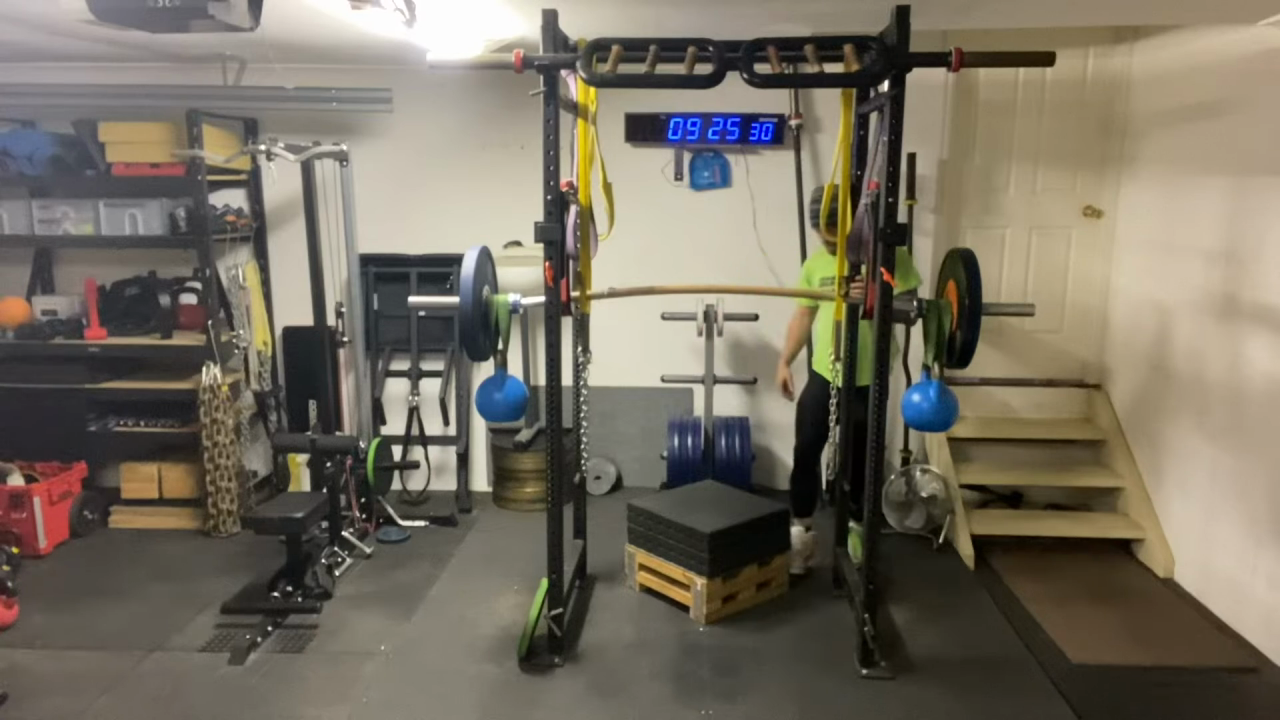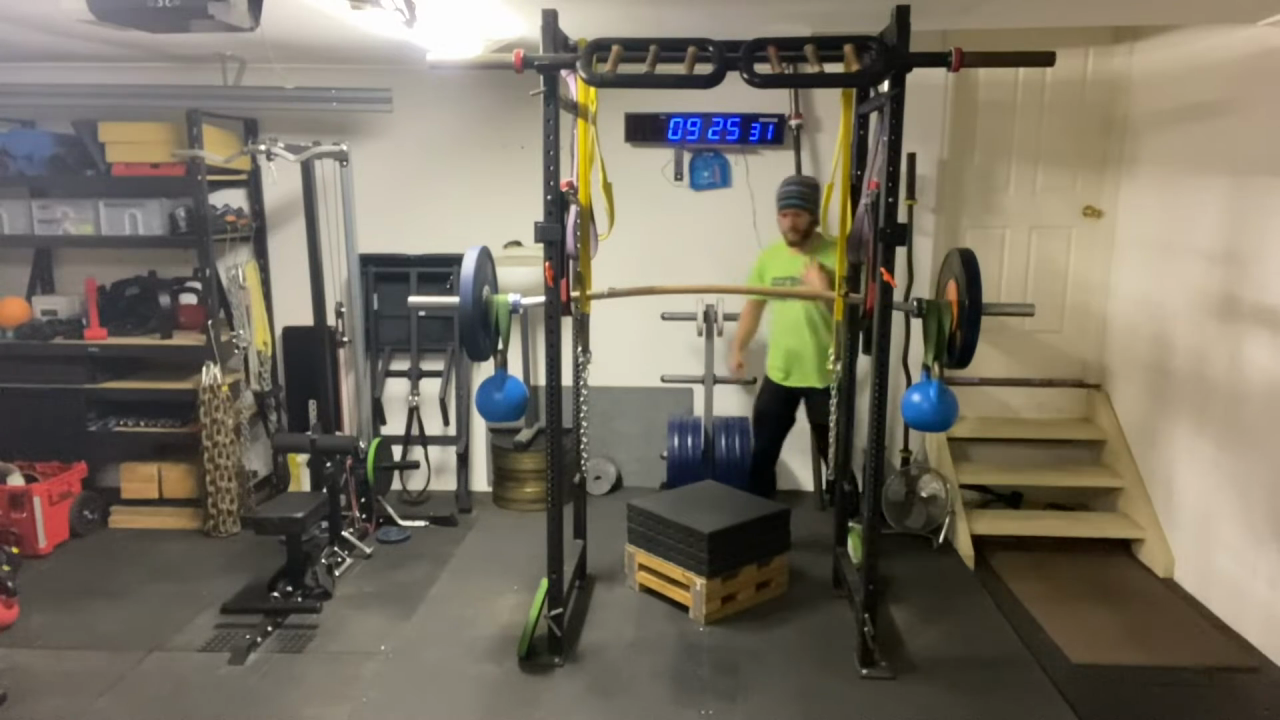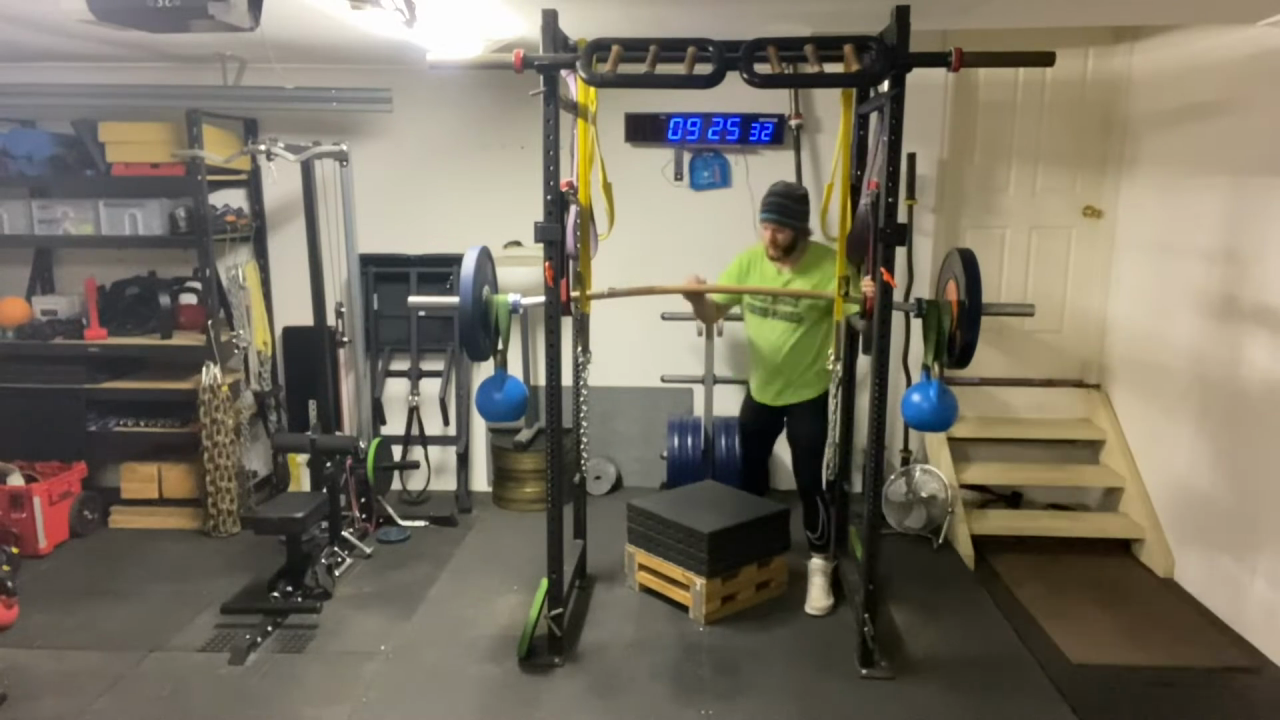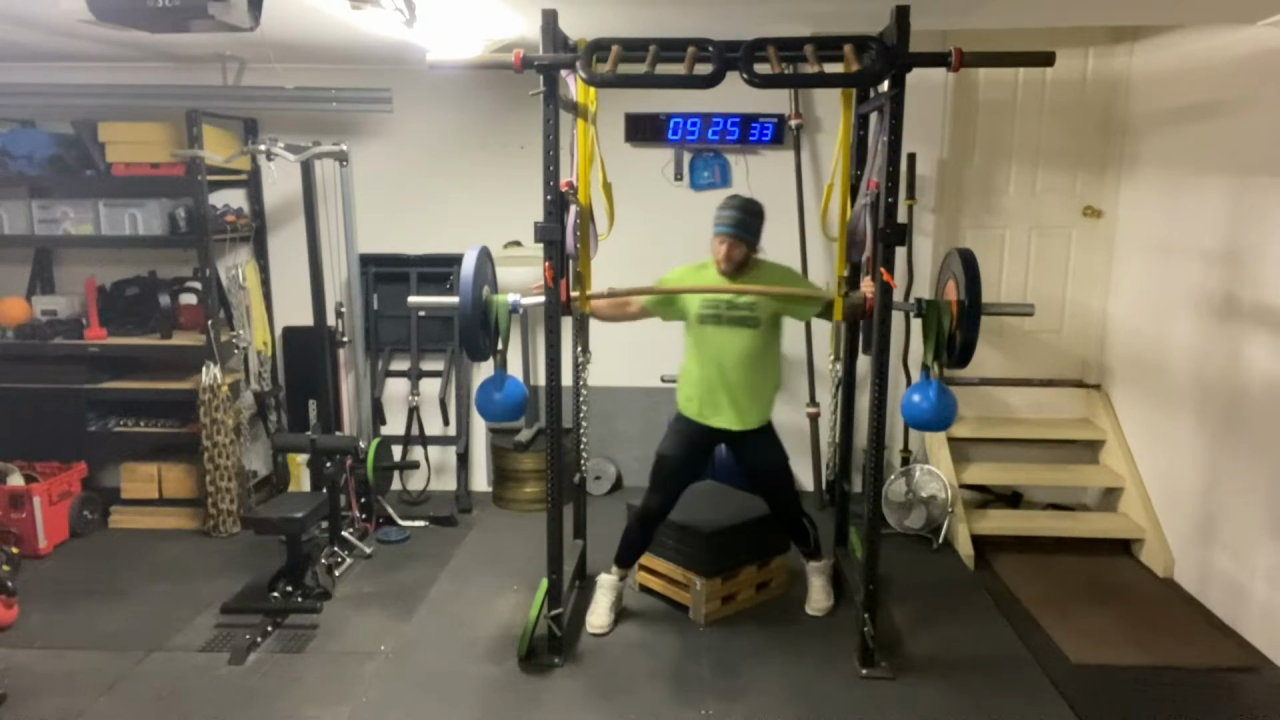
dt=1s
person 1, frame 1
right shoulder: (816, 262)
right elbow: (804, 313)
right wrist: (784, 361)
left hip: (868, 379)
right hip: (824, 374)
left knee: (858, 462)
right knee: (804, 451)
left ankle: (859, 530)
right ankle: (801, 531)
person 1, frame 2
left shoulder: (837, 255)
right shoulder: (769, 257)
right elbow: (755, 305)
left wrist: (827, 290)
right wrist: (739, 348)
left hip: (825, 376)
right hip: (779, 374)
right knee: (762, 455)
person 1, frame 3
left shoulder: (830, 264)
right shoulder: (748, 261)
right elbow: (713, 312)
left wrist: (871, 298)
right wrist: (696, 298)
left hip: (808, 390)
right hip: (761, 385)
left knee: (809, 482)
right knee: (752, 469)
left ankle: (820, 566)
person 1, frame 4
left shoulder: (778, 280)
right shoulder: (683, 280)
left elbow: (830, 309)
right elbow: (627, 308)
left wrist: (862, 300)
left hip: (752, 420)
right hip: (695, 416)
left knee: (784, 506)
right knee: (654, 505)
left ankle: (817, 567)
right ankle: (612, 583)
